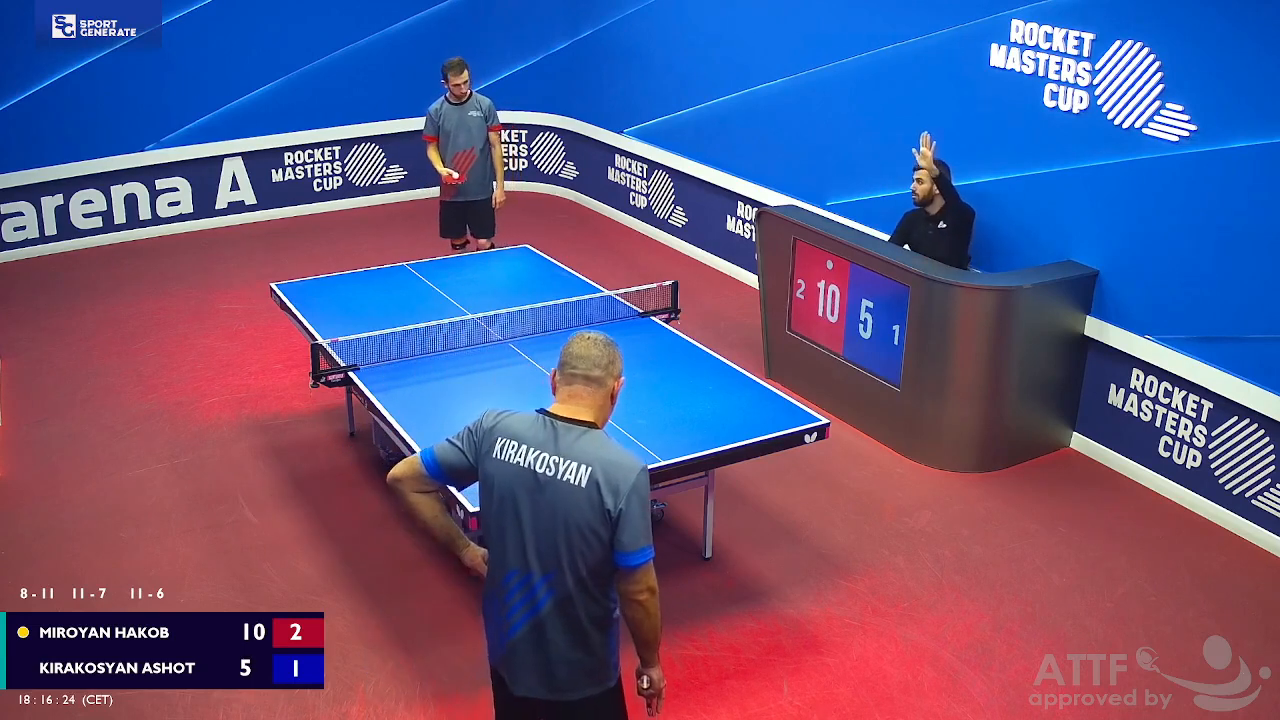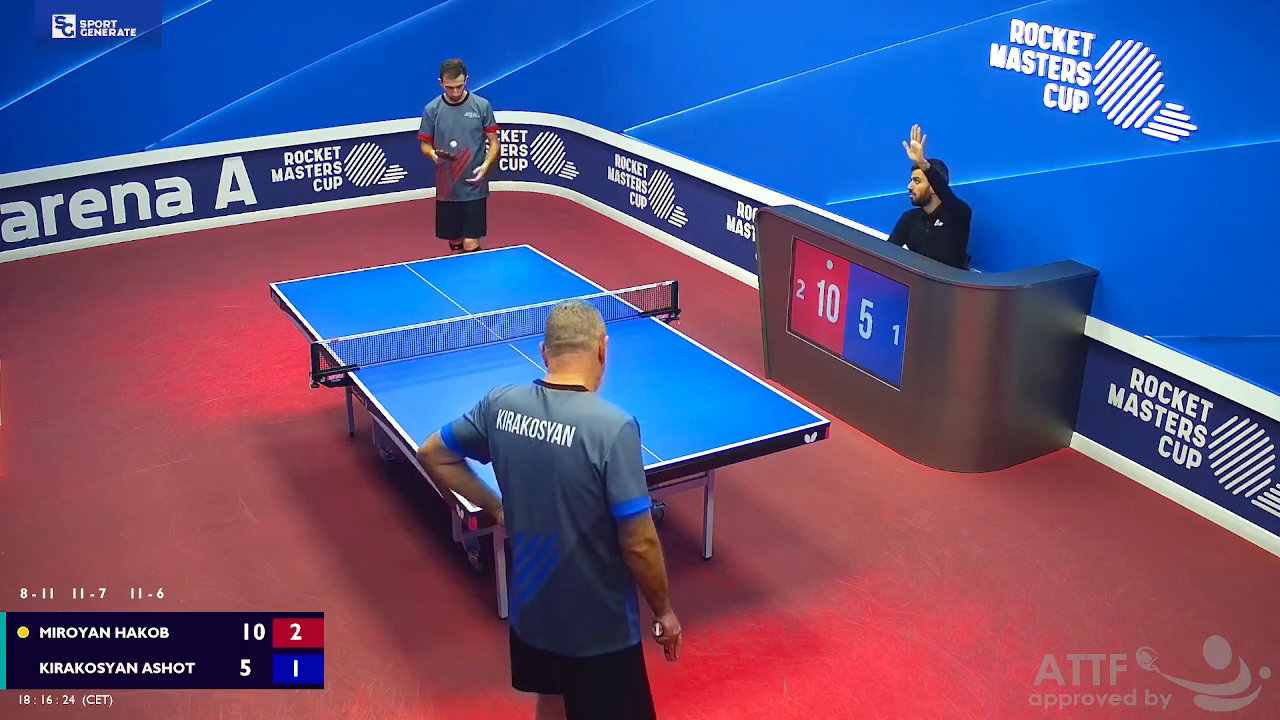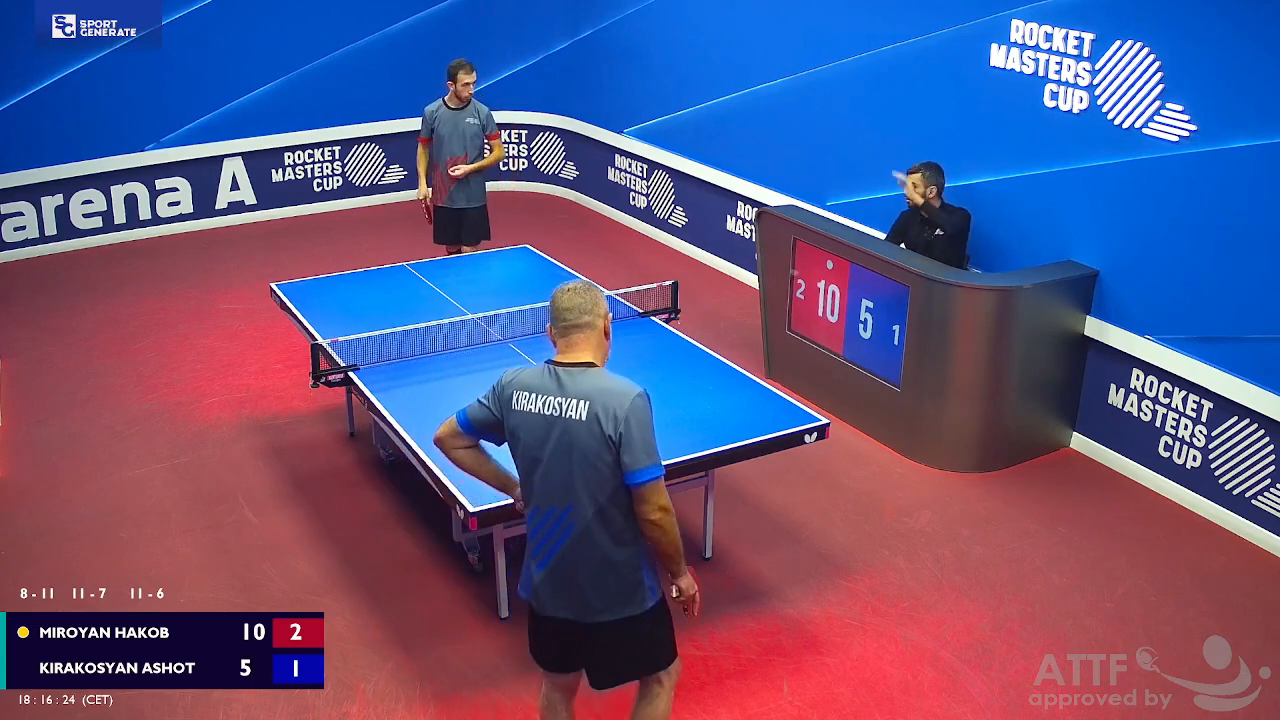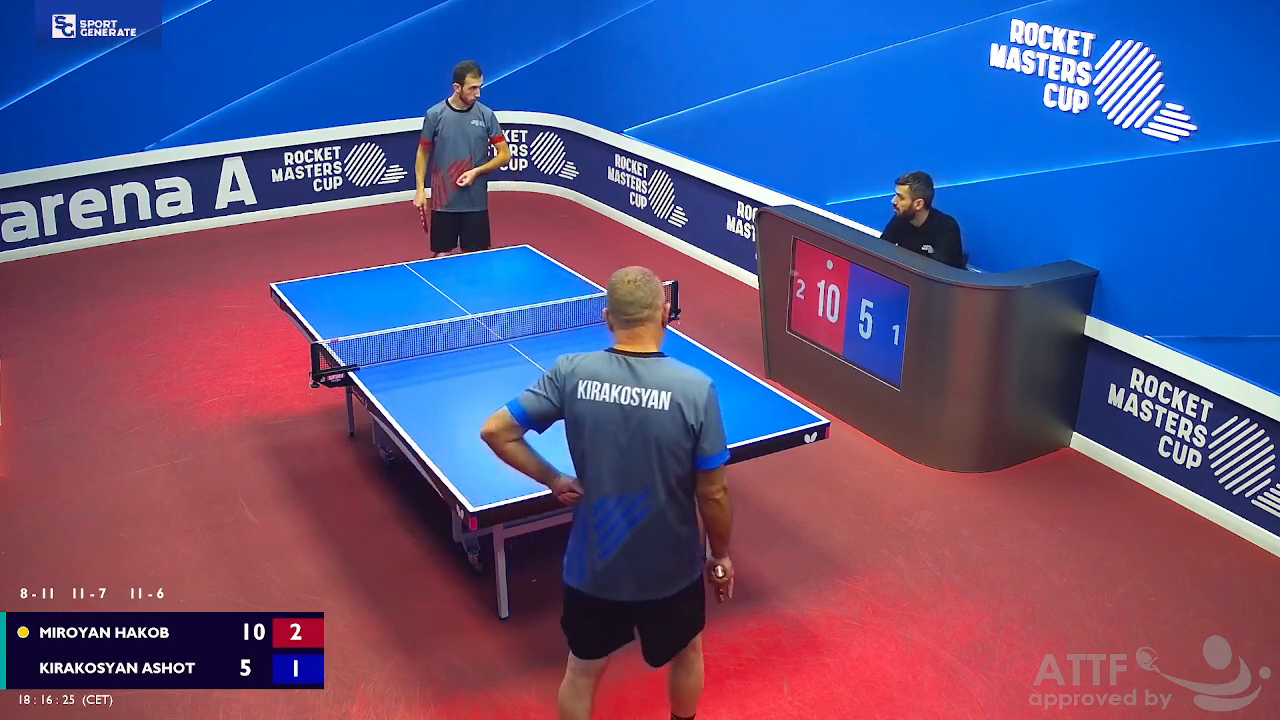
dt=0.4s
person 1, frame 1
left shoulder: (494, 428)
right shoulder: (623, 472)
left elbow: (404, 478)
right elbow: (638, 591)
left wrist: (463, 548)
right wrist: (650, 662)
left hip: (506, 642)
right hip: (580, 665)
person 1, frame 2
left shoulder: (500, 403)
right shoulder: (613, 427)
left elbow: (432, 454)
right elbow: (639, 543)
right wrist: (663, 610)
left hip: (529, 607)
right hip: (599, 623)
person 1, frame 3
left shoulder: (514, 386)
right shoulder: (625, 399)
left elbow: (448, 438)
right elbow: (653, 511)
right wrist: (679, 572)
left hip: (547, 582)
right hip: (621, 589)
right knee: (660, 677)
person 1, frame 4
left shoulder: (571, 373)
right shoulder: (695, 388)
left elbow: (495, 432)
right elbow: (712, 493)
left wrist: (554, 479)
right wrist: (721, 554)
left hip: (593, 563)
right hip: (670, 565)
left knee: (583, 672)
right knee: (687, 654)
person 2, frame 1
left shoulder: (485, 105)
right shoulder: (435, 111)
left elbow: (496, 146)
right elbow: (432, 147)
left wrist: (500, 185)
right wrist: (441, 169)
left hip: (481, 191)
right hip: (451, 192)
left knee: (484, 245)
right knee: (457, 244)
person 2, frame 2
left shoulder: (482, 106)
right shoulder: (432, 110)
left elbow: (494, 142)
right elbow: (425, 144)
left wrist: (485, 166)
right wrist: (433, 155)
left hip: (474, 190)
right hip: (446, 191)
left knee: (471, 245)
right knee: (455, 245)
person 2, frame 3
left shoulder: (482, 112)
right shoulder: (431, 112)
left elbow: (499, 152)
right elbow: (423, 148)
left wrist: (470, 168)
right wrist: (422, 181)
left hip: (473, 198)
right hip: (443, 198)
left knee: (469, 251)
right knee: (452, 250)
person 2, frame 4
left shoulder: (486, 115)
right shoulder: (435, 115)
left elbow: (504, 154)
right elbow: (423, 152)
left wrist: (476, 172)
right wrist: (420, 189)
left hip: (475, 203)
right hip: (443, 203)
right knee: (442, 257)
